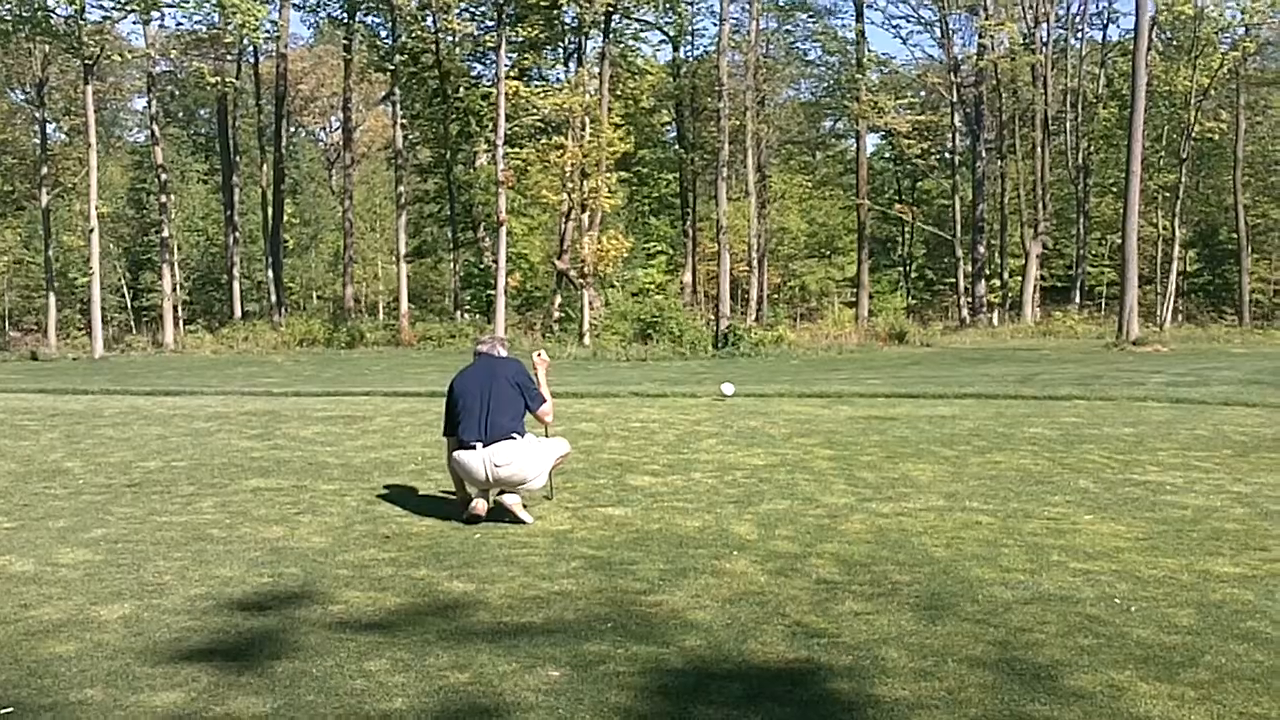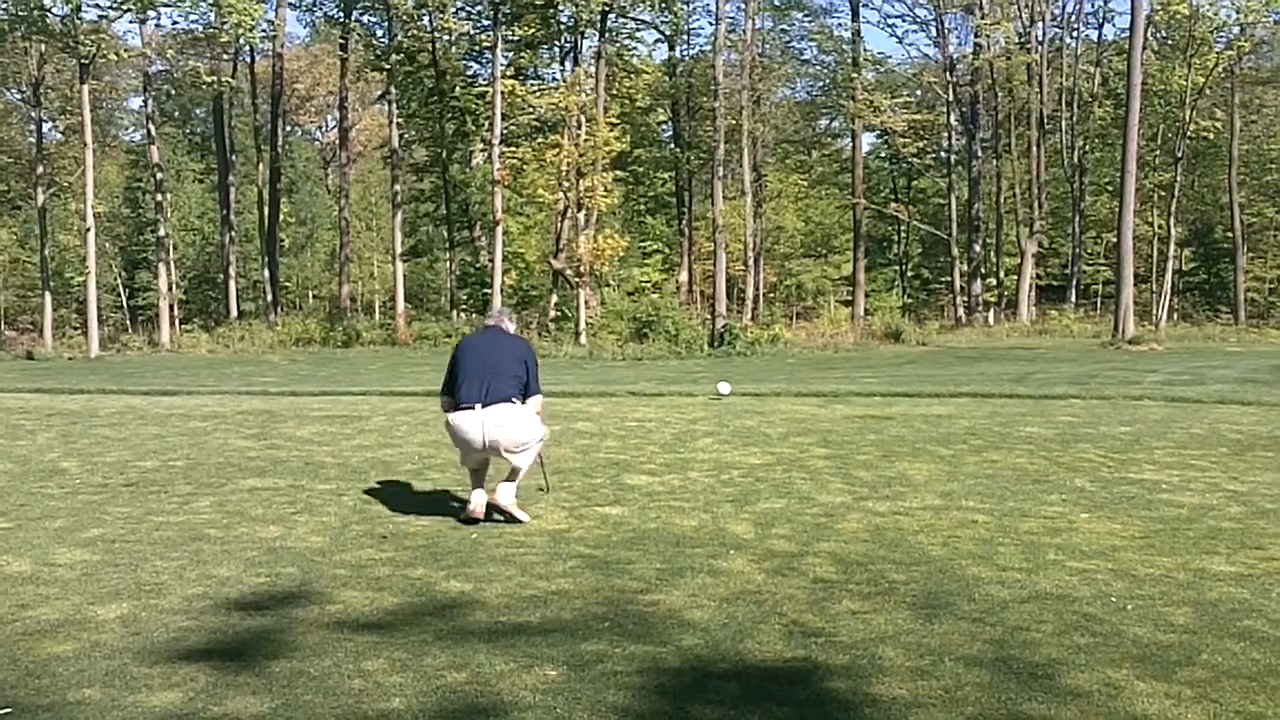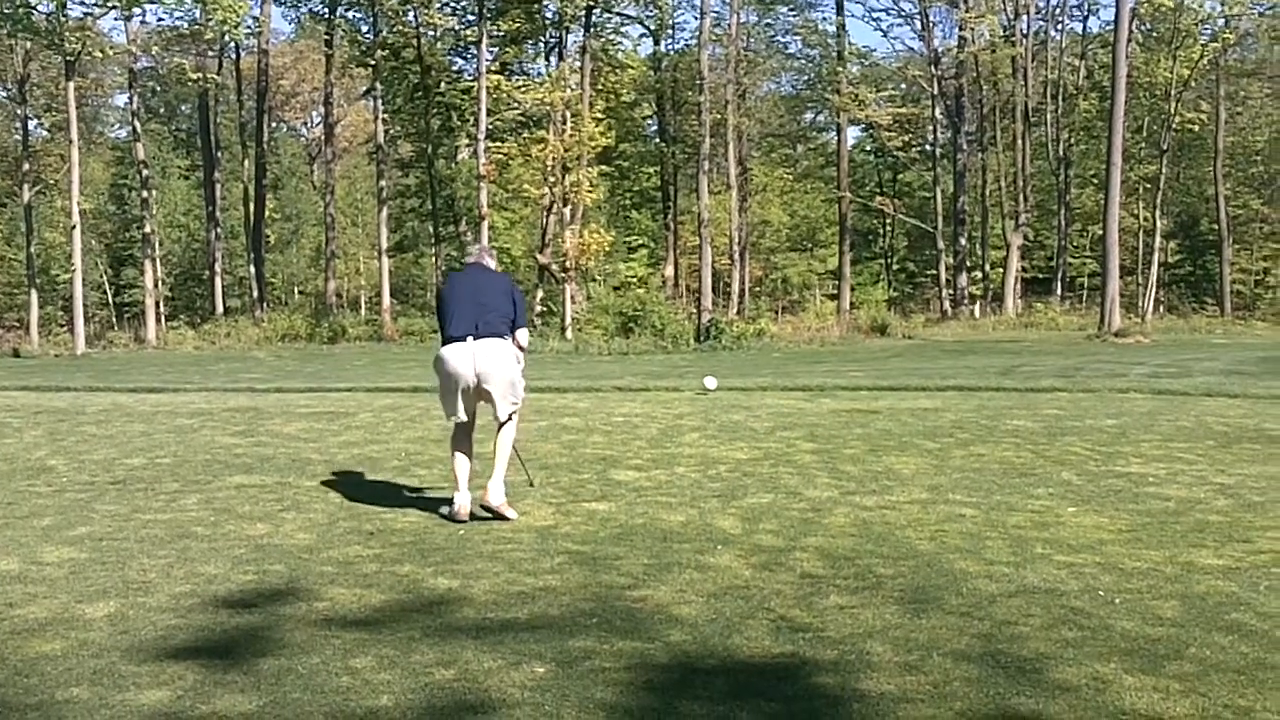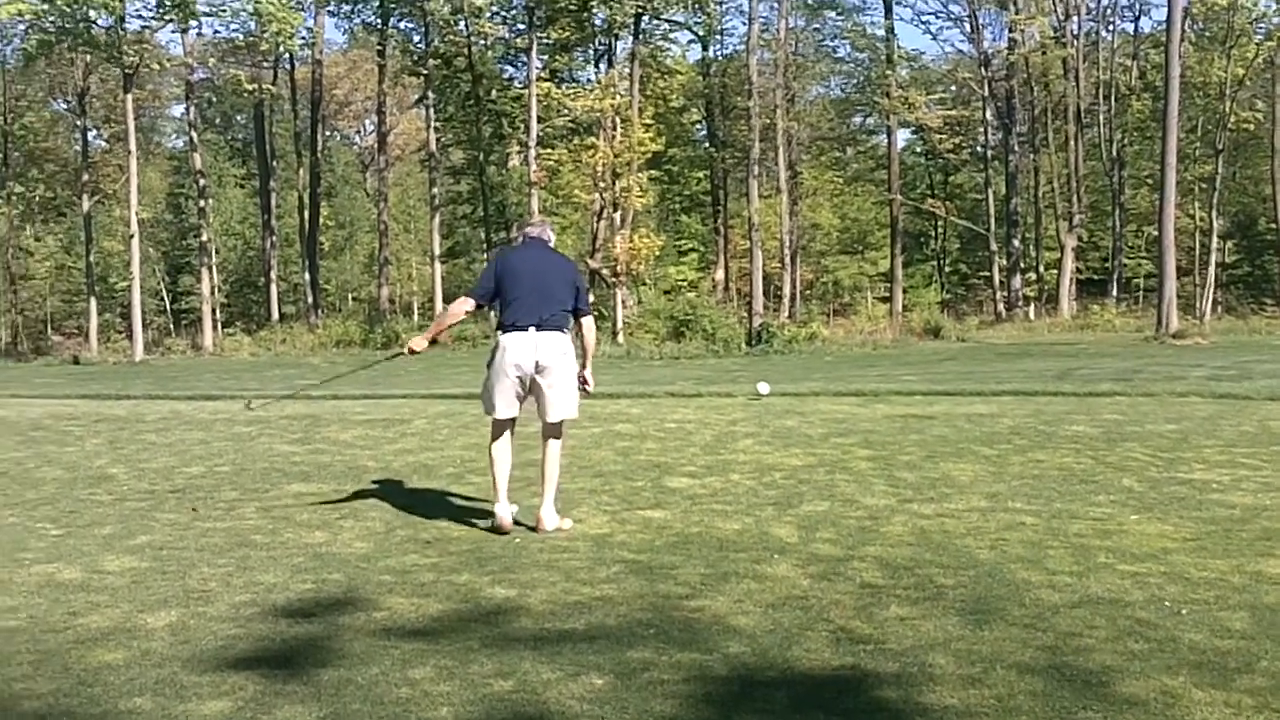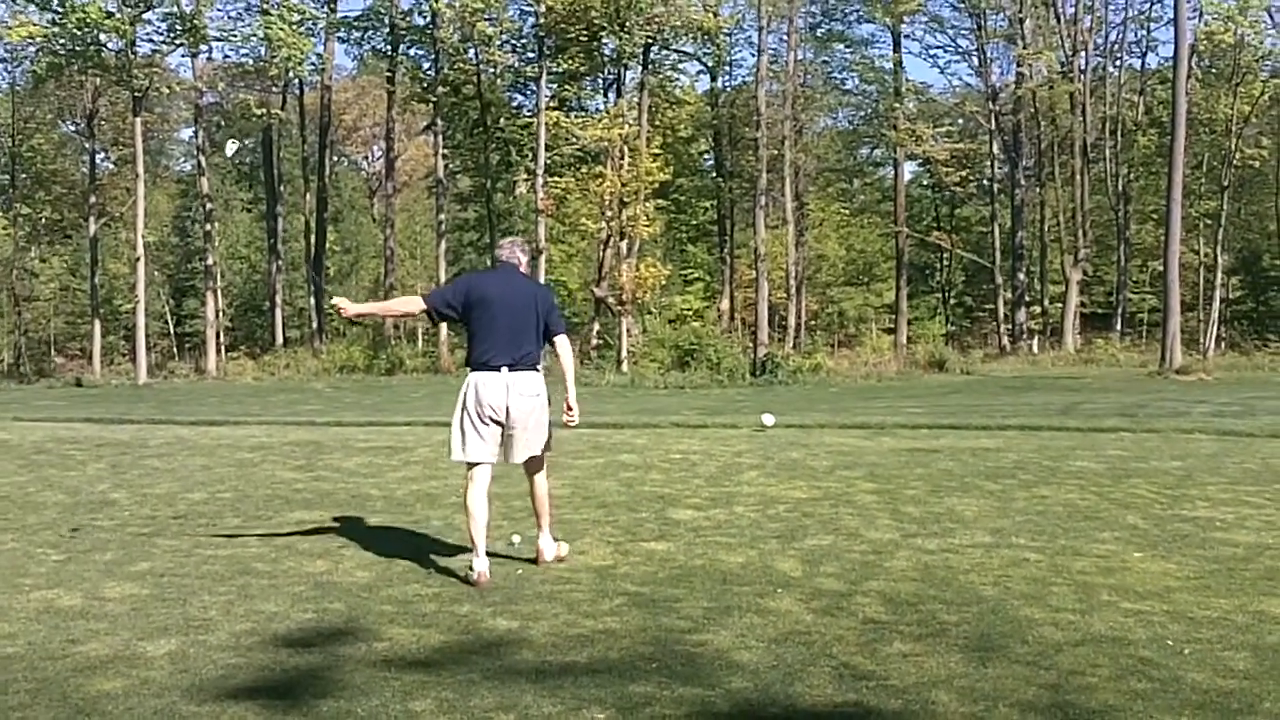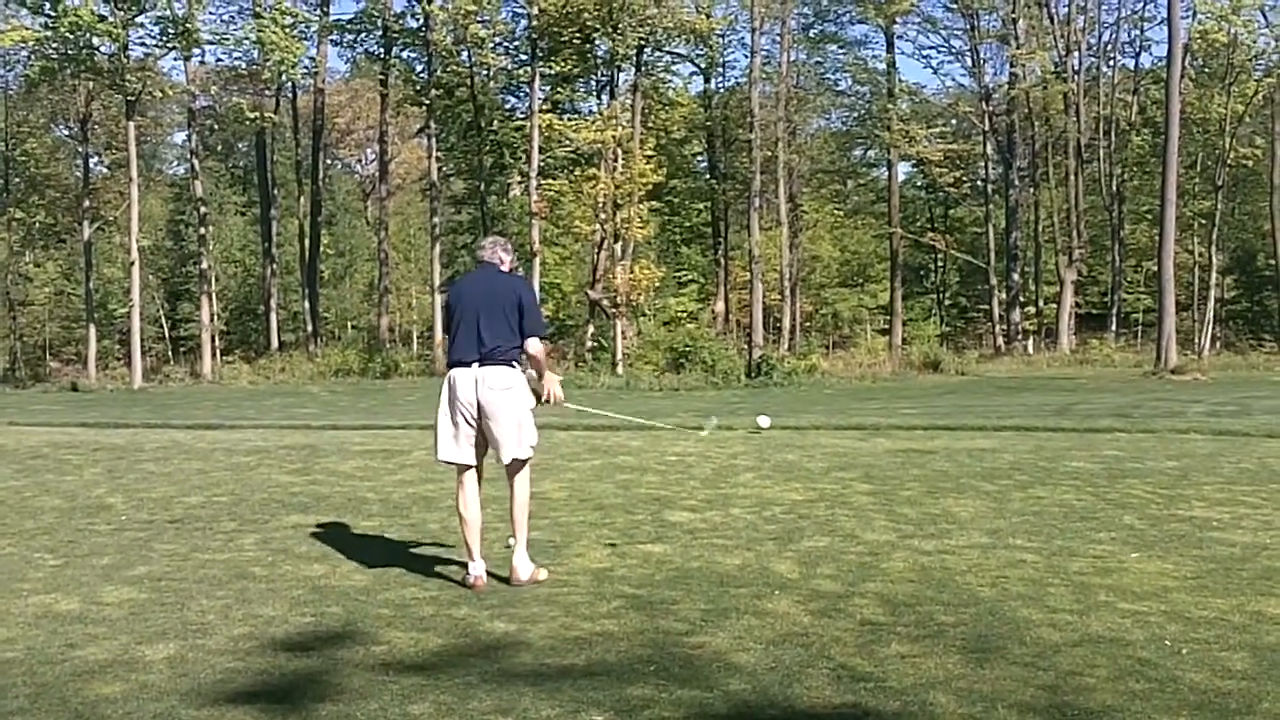
dt=0.5s
person 1, frame 1
left shoulder: (459, 379)
right shoulder: (513, 367)
left elbow: (453, 446)
right elbow: (546, 416)
left wrist: (460, 491)
right wrist: (541, 373)
left hip: (470, 466)
right hip: (510, 459)
right knee: (562, 446)
left ankle: (479, 498)
right ankle: (511, 493)
person 1, frame 2
left shoulder: (464, 344)
right shoulder: (521, 345)
left elbow: (446, 404)
right elbow: (534, 407)
left hip: (464, 424)
right hip: (505, 420)
left knee: (476, 449)
right knee: (539, 432)
left ankle: (476, 499)
right ankle: (505, 494)
person 1, frame 3
left shoulder: (448, 285)
right shoulder: (506, 282)
right elbow: (522, 340)
right wrist: (514, 362)
left hip: (454, 356)
right hip: (496, 353)
left knee: (462, 424)
right knee: (508, 419)
left ankle: (461, 499)
right ankle: (495, 491)
person 1, frame 4
left shoulder: (504, 259)
right shoulder: (568, 266)
left elbow: (465, 305)
right elbow: (587, 323)
left wrist: (427, 335)
right wrist: (586, 367)
left hip: (513, 346)
right hip: (556, 346)
left knee: (501, 431)
right knee: (553, 434)
left ankle: (502, 507)
right ankle: (547, 513)
person 1, frame 5
left shoulder: (472, 284)
right shoulder: (540, 293)
left elbow: (415, 304)
right elbow: (562, 343)
left wrist: (359, 309)
right wrist: (571, 393)
left hip: (483, 385)
right hip: (527, 385)
left knee: (477, 478)
right knee: (535, 466)
left ankle: (479, 562)
right ankle: (546, 543)
person 1, frame 6
left shoulder: (456, 288)
right shoulder: (517, 286)
right elbow: (532, 347)
right wrist: (547, 377)
left hip: (460, 380)
right hip: (501, 380)
left knee: (467, 479)
right knee: (518, 472)
left ankle: (475, 567)
right ankle: (520, 563)
